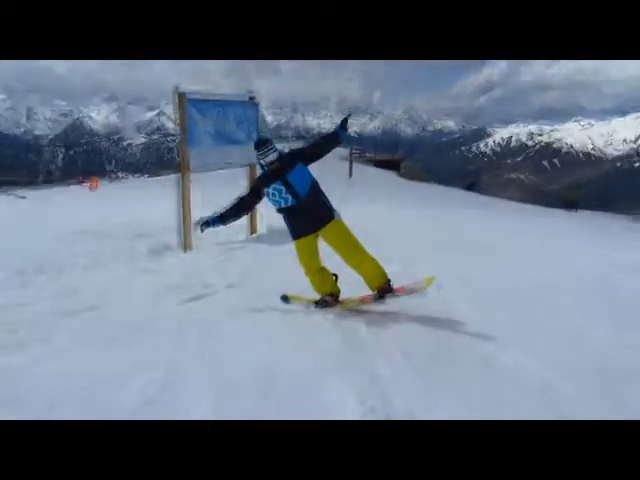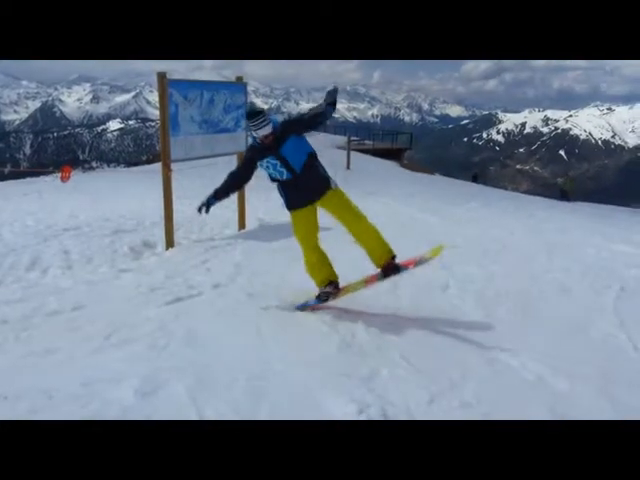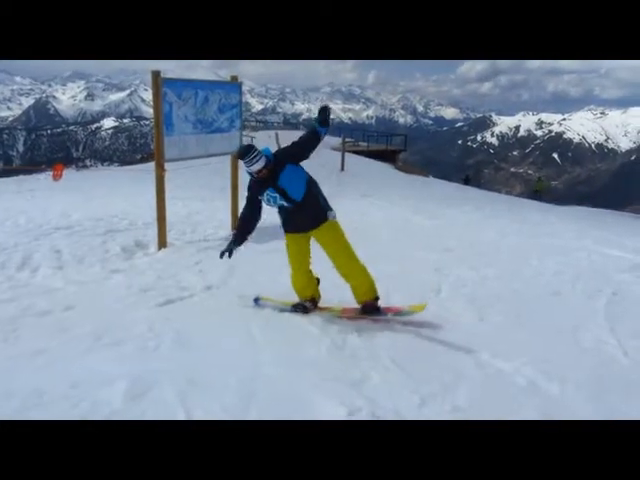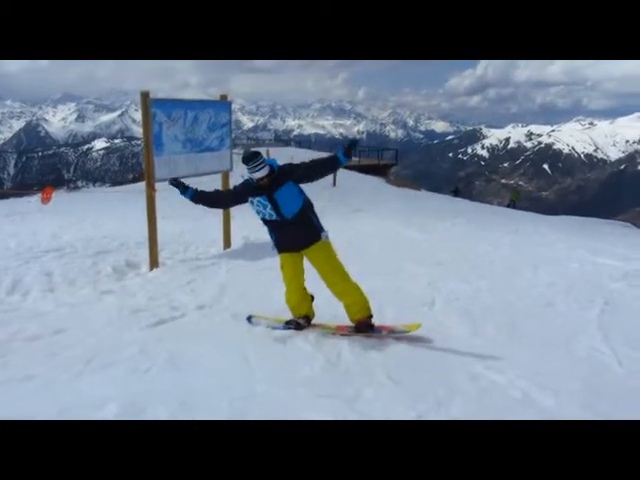
dt=1s
person 1, frame 1
left shoulder: (295, 159)
right shoulder: (262, 183)
left elbow: (320, 146)
right elbow: (242, 205)
left wrist: (340, 131)
right wrist: (214, 220)
left hip: (323, 216)
right hip: (300, 229)
left knee: (352, 252)
right knee: (310, 267)
left ankle: (381, 284)
right ankle: (329, 293)
person 1, frame 2
left shoulder: (289, 128)
right shoulder: (254, 153)
left elbow: (313, 118)
right elbow: (237, 177)
left wrist: (328, 107)
right wrist: (214, 197)
left hip: (322, 186)
right hip: (297, 201)
left knee: (355, 222)
right knee: (308, 245)
left ankle: (386, 261)
right ankle: (327, 283)
person 1, frame 3
left shoulder: (285, 158)
right shoulder: (256, 188)
left elbow: (308, 142)
right elbow: (248, 216)
left wrist: (321, 126)
right wrist: (235, 240)
left hip: (318, 214)
right hip: (293, 225)
left knee: (344, 259)
right knee: (299, 267)
left ankle: (368, 299)
right ankle: (308, 298)
person 1, frame 4
left shoulder: (287, 173)
right shoulder: (247, 189)
left elbow: (316, 168)
right elbow: (220, 199)
left wrist: (342, 156)
right wrist: (189, 192)
left hip: (310, 234)
right hip: (285, 243)
left knee: (336, 278)
right knee: (293, 285)
left ankle: (361, 316)
right ankle: (302, 314)
